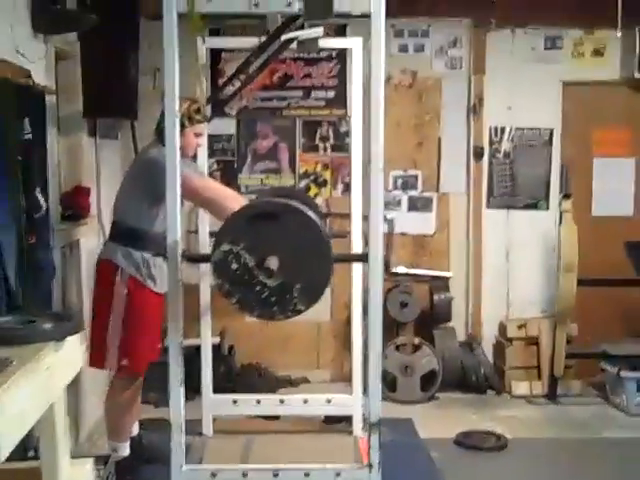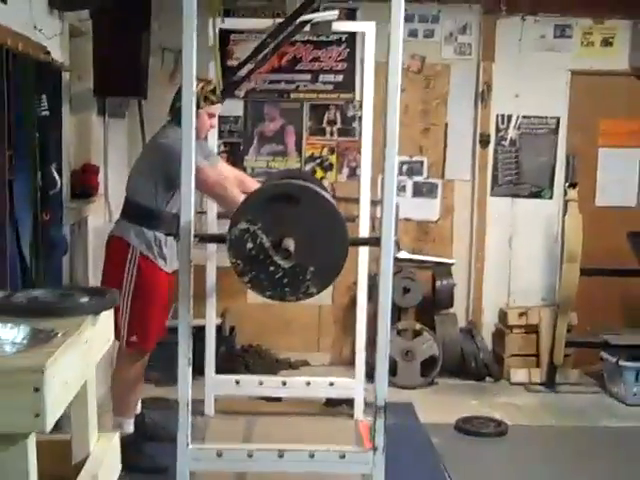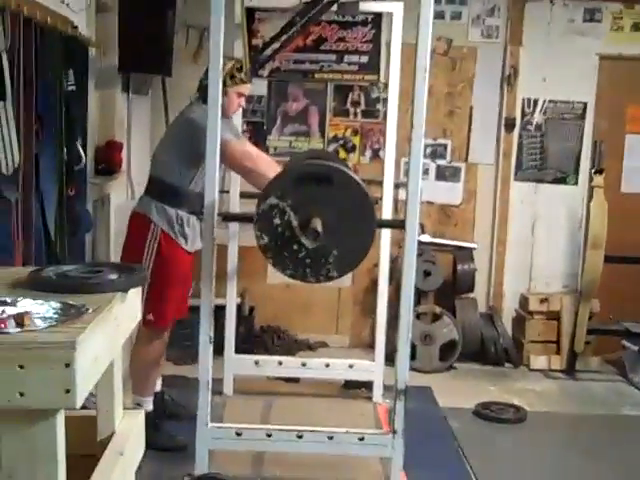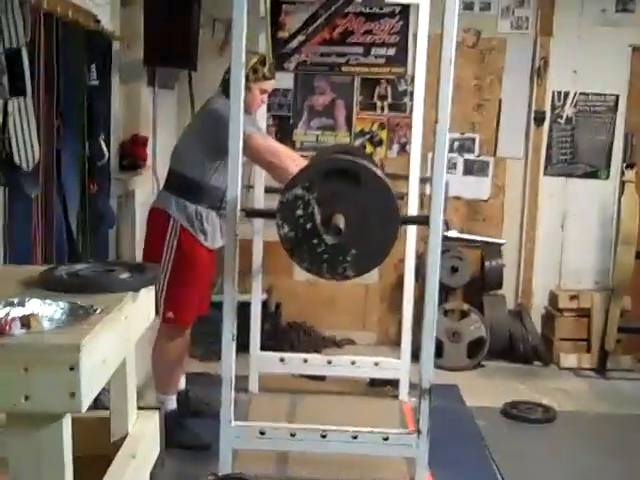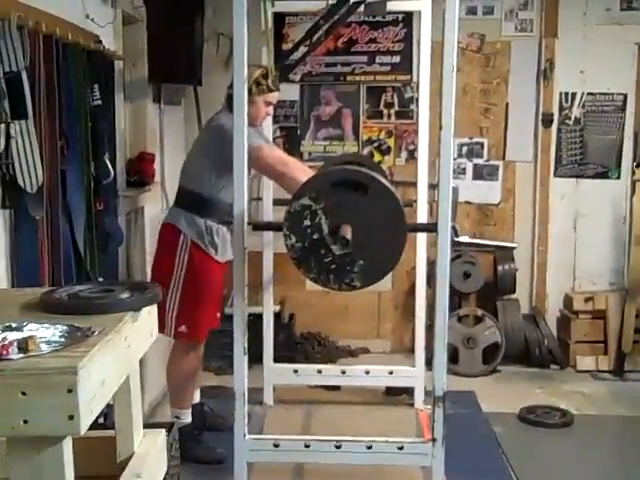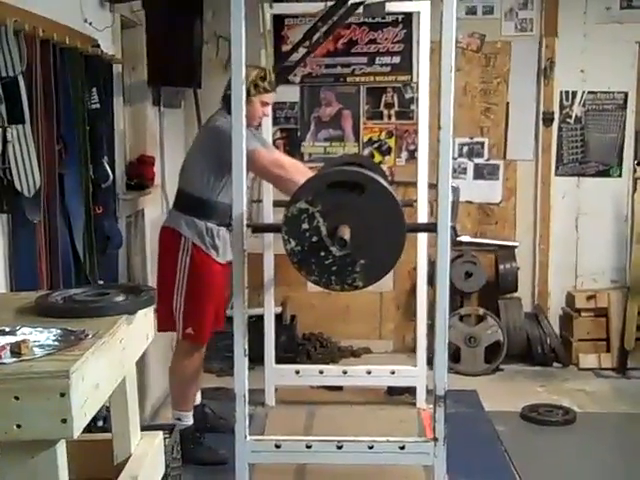
dt=0.4s
person 1, frame 1
left shoulder: (178, 164)
right shoulder: (156, 161)
left elbow: (220, 191)
right elbow: (209, 197)
left hip: (150, 272)
right hip: (128, 272)
left knee: (139, 365)
right knee: (126, 370)
left ankle: (133, 439)
person 1, frame 2
left shoulder: (191, 143)
right shoulder: (171, 143)
left elbow: (233, 176)
right elbow: (219, 189)
left hip: (158, 250)
right hip: (137, 249)
left knee: (144, 343)
right knee: (133, 346)
left ankle: (134, 419)
right ankle: (123, 438)
person 1, frame 3
left shoulder: (218, 122)
right shoulder: (199, 120)
left elbow: (258, 156)
right elbow: (247, 165)
left hip: (181, 229)
right hip: (160, 226)
left knee: (164, 321)
right knee: (152, 324)
left ankle: (155, 397)
right ankle: (143, 414)
person 1, frame 4
left shoulder: (238, 117)
right shoulder: (221, 113)
left elbow: (282, 151)
right elbow: (271, 160)
left hip: (201, 223)
right hip: (180, 221)
left knee: (185, 318)
right knee: (173, 321)
left ankle: (179, 395)
right ankle: (167, 414)
person 1, frame 5
left shoulder: (245, 130)
right shoulder: (227, 128)
left elbow: (289, 162)
right elbow: (281, 170)
left hip: (211, 238)
right hip: (191, 237)
left knee: (199, 332)
right knee: (187, 337)
left ankle: (193, 408)
right ankle: (182, 429)
person 1, frame 6
left shoulder: (243, 132)
right shoulder: (224, 129)
left elbow: (288, 163)
right elbow: (277, 172)
left hip: (211, 240)
right hip: (191, 240)
left knee: (202, 335)
right knee: (191, 339)
left ankle: (195, 410)
right ankle: (183, 432)
